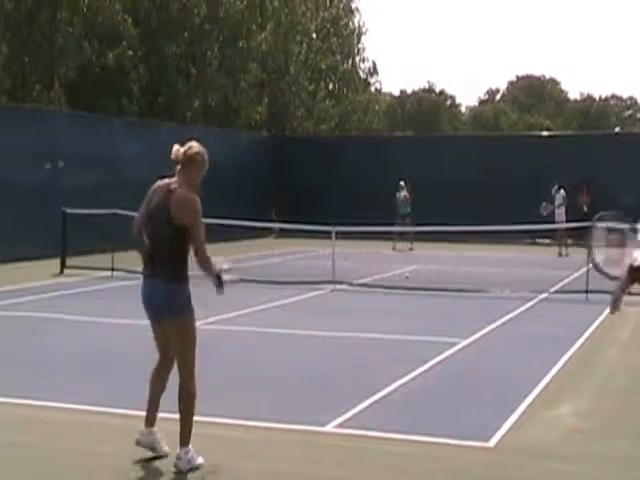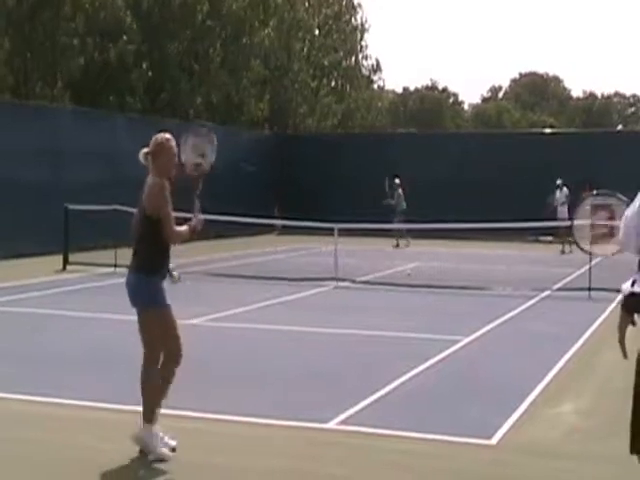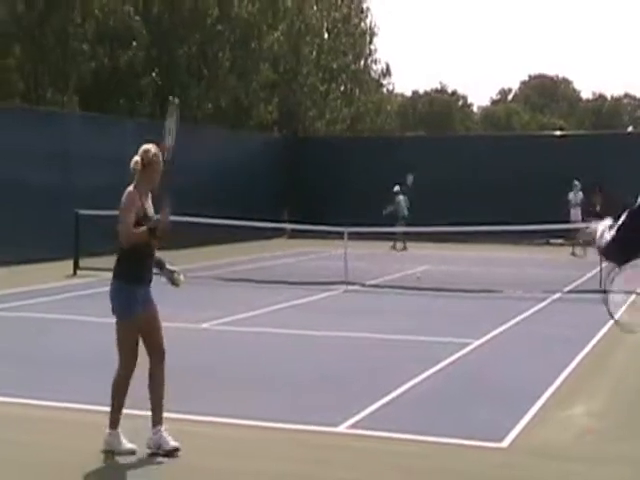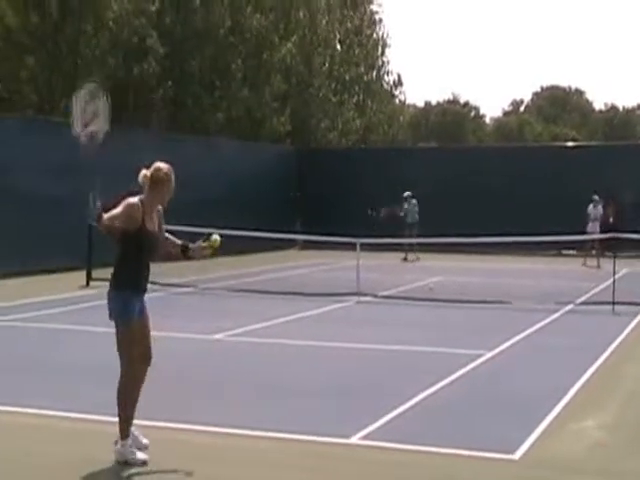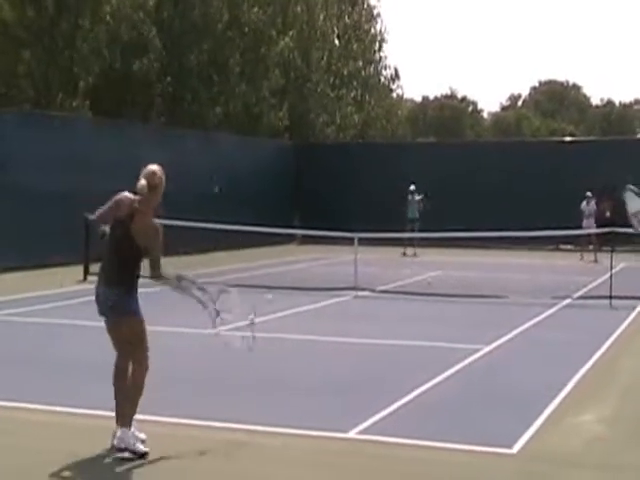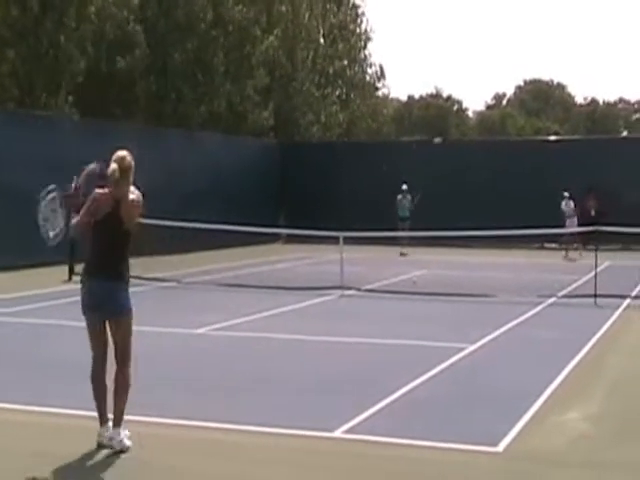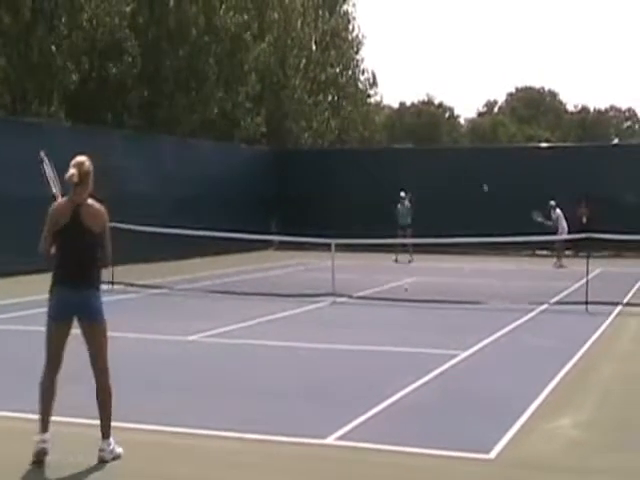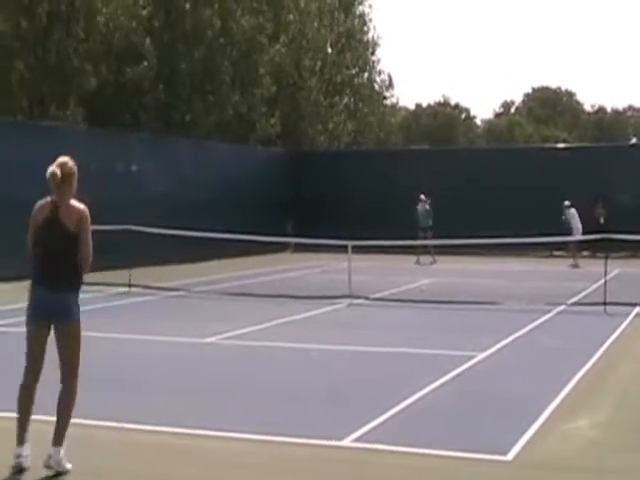
dt=0.4s
person 1, frame 1
left shoulder: (157, 189)
right shoulder: (188, 199)
left elbow: (137, 228)
right elbow: (200, 254)
right wrist: (216, 277)
left hip: (150, 285)
right hip: (173, 288)
left knee: (165, 358)
right knee: (186, 370)
left ankle: (148, 429)
right ankle: (185, 452)
person 1, frame 2
left shoulder: (151, 185)
right shoulder: (159, 186)
right elbow: (172, 235)
left wrist: (161, 263)
right wrist: (193, 227)
left hip: (142, 277)
right hip: (147, 282)
left knee: (153, 356)
right knee: (172, 355)
left ankle: (149, 429)
right ankle: (148, 428)
person 1, frame 3
left shoulder: (146, 195)
right shoulder: (132, 196)
right elbow: (125, 239)
left wrist: (163, 266)
right wrist: (153, 227)
left hip: (141, 287)
right hip: (127, 288)
left knee: (158, 356)
right knee: (128, 363)
left ankle: (157, 432)
right ankle: (113, 434)
person 1, frame 4
left shoulder: (156, 212)
right shoulder: (132, 206)
right elbow: (107, 224)
left wrist: (188, 250)
right wrist: (100, 218)
left hip: (137, 294)
right hip: (123, 295)
left knee: (143, 361)
right knee: (131, 368)
left ankle: (127, 431)
right ankle: (124, 444)
person 1, frame 5
left shoulder: (124, 200)
right shoulder: (152, 228)
left elbow: (96, 219)
right elbow: (155, 272)
right wrist: (168, 275)
left hip: (105, 290)
right hip: (122, 294)
left knee: (124, 357)
right knee: (140, 362)
left ankle: (122, 427)
right ankle: (125, 433)
person 1, frame 6
left shoulder: (98, 197)
right shoulder: (135, 203)
left elbow: (76, 227)
right wrist: (125, 184)
left hip: (91, 285)
right hip: (115, 288)
left knee: (99, 357)
right knee: (123, 362)
left ankle: (104, 428)
right ankle: (116, 431)
person 1, frame 7
left shoulder: (56, 209)
right shoulder: (98, 211)
left elbow: (44, 249)
right elbow: (107, 258)
left hip: (61, 293)
right hip: (88, 295)
left knee: (51, 368)
right knee: (101, 371)
left ankle: (43, 438)
right ankle: (106, 443)
person 1, frame 8
left shoulder: (40, 208)
right shoulder: (80, 211)
left elbow: (31, 250)
right elbow: (86, 260)
left hip: (39, 294)
right hip: (65, 297)
left knee: (31, 374)
right knee: (69, 378)
left ankle: (21, 450)
right ankle: (56, 453)
